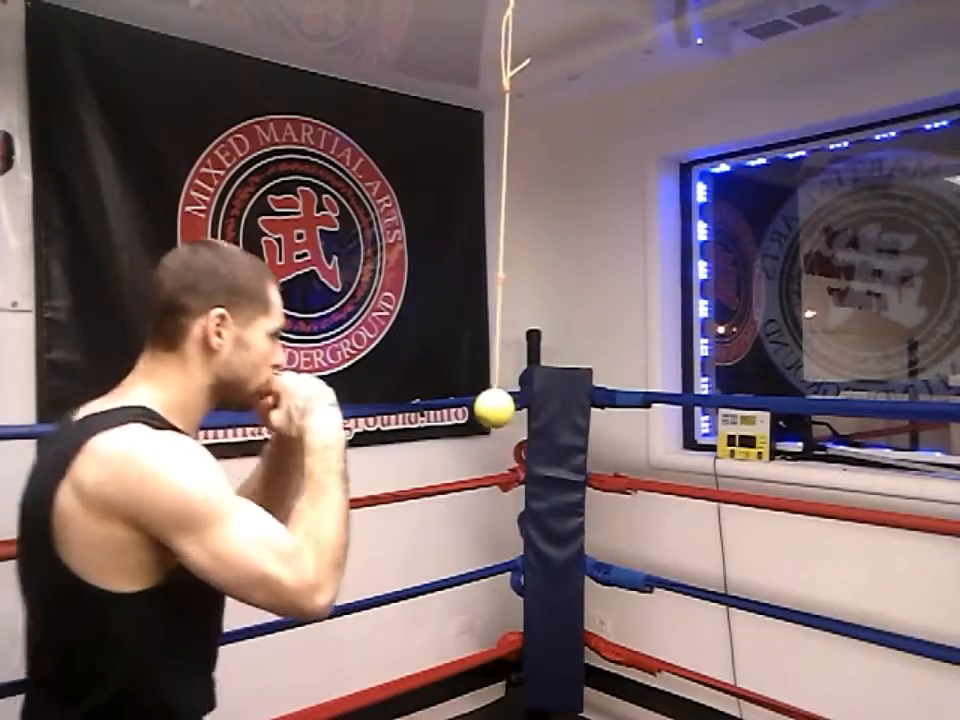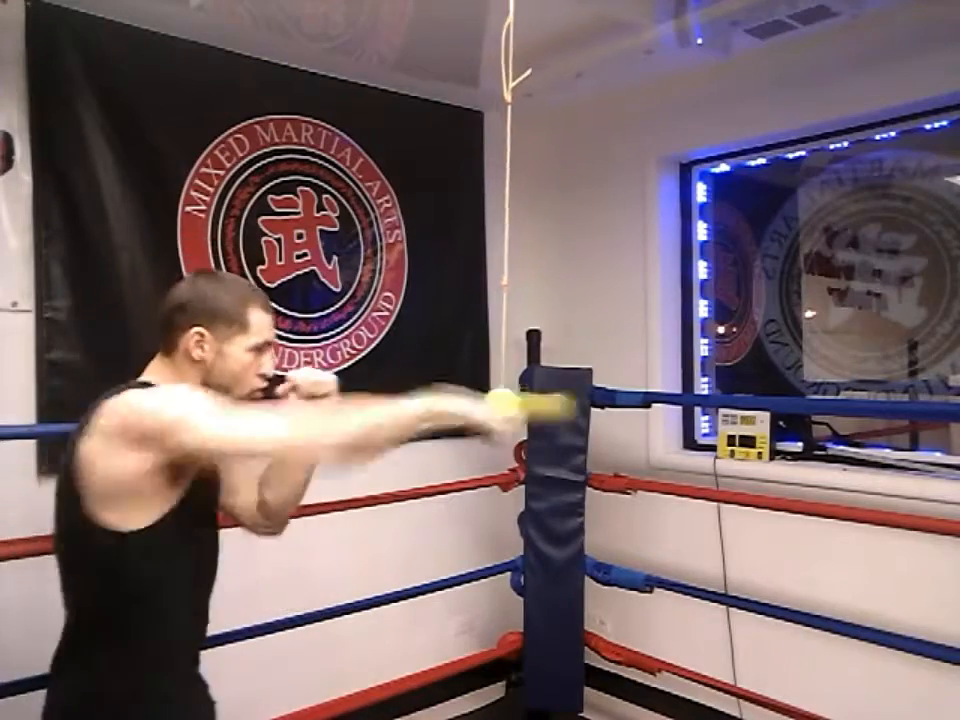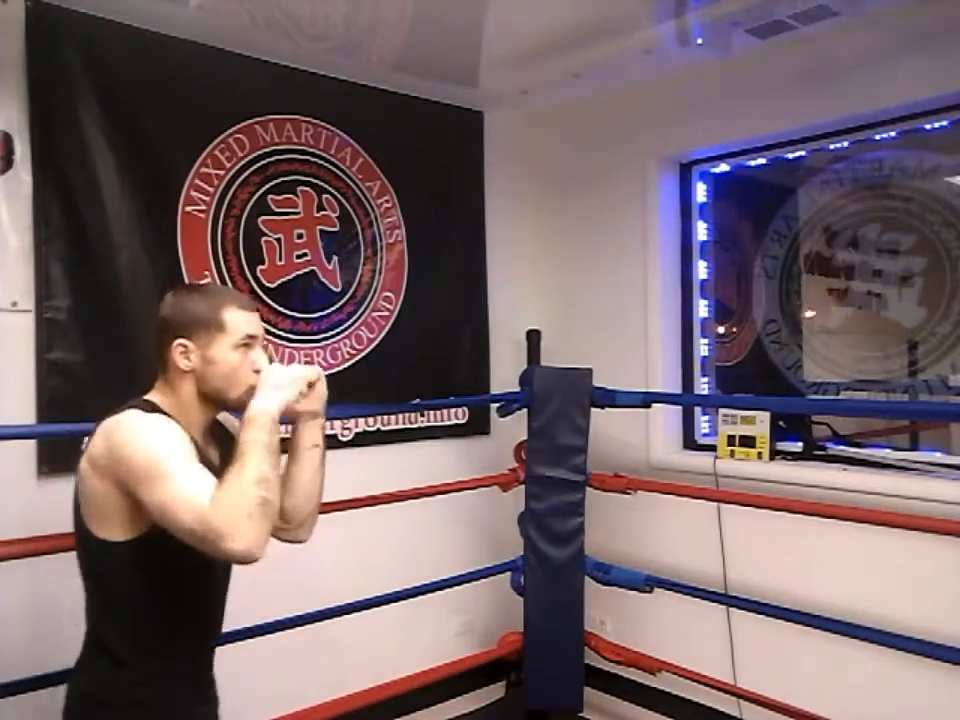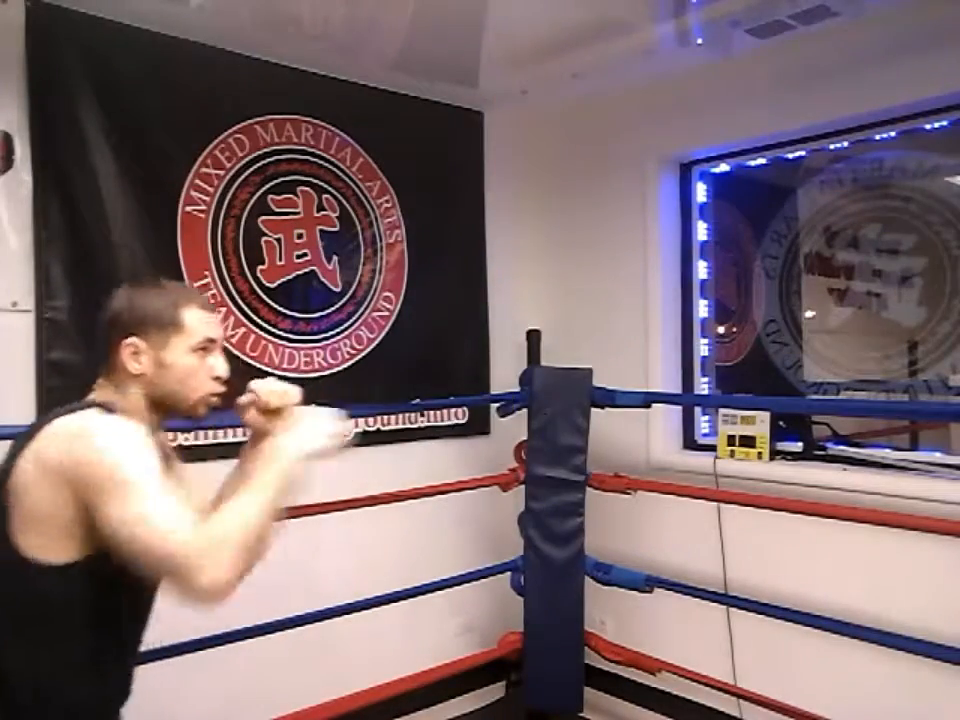
dt=0.5s
person 1, frame 1
left shoulder: (113, 436)
right shoulder: (143, 458)
left elbow: (251, 541)
right elbow: (309, 587)
left wrist: (289, 442)
right wrist: (322, 435)
person 1, frame 2
left shoulder: (184, 427)
right shoulder: (141, 415)
left elbow: (264, 512)
right elbow: (309, 436)
left wrist: (303, 415)
right wrist: (450, 407)
person 1, frame 3
left shoulder: (221, 433)
right shoulder: (136, 435)
left elbow: (293, 523)
right elbow: (239, 538)
left wrist: (307, 422)
right wrist: (265, 416)
person 1, frame 4
left shoulder: (137, 446)
right shoulder: (100, 442)
left elbow: (204, 539)
right elbow: (207, 571)
left wrist: (264, 441)
right wrist: (284, 452)
